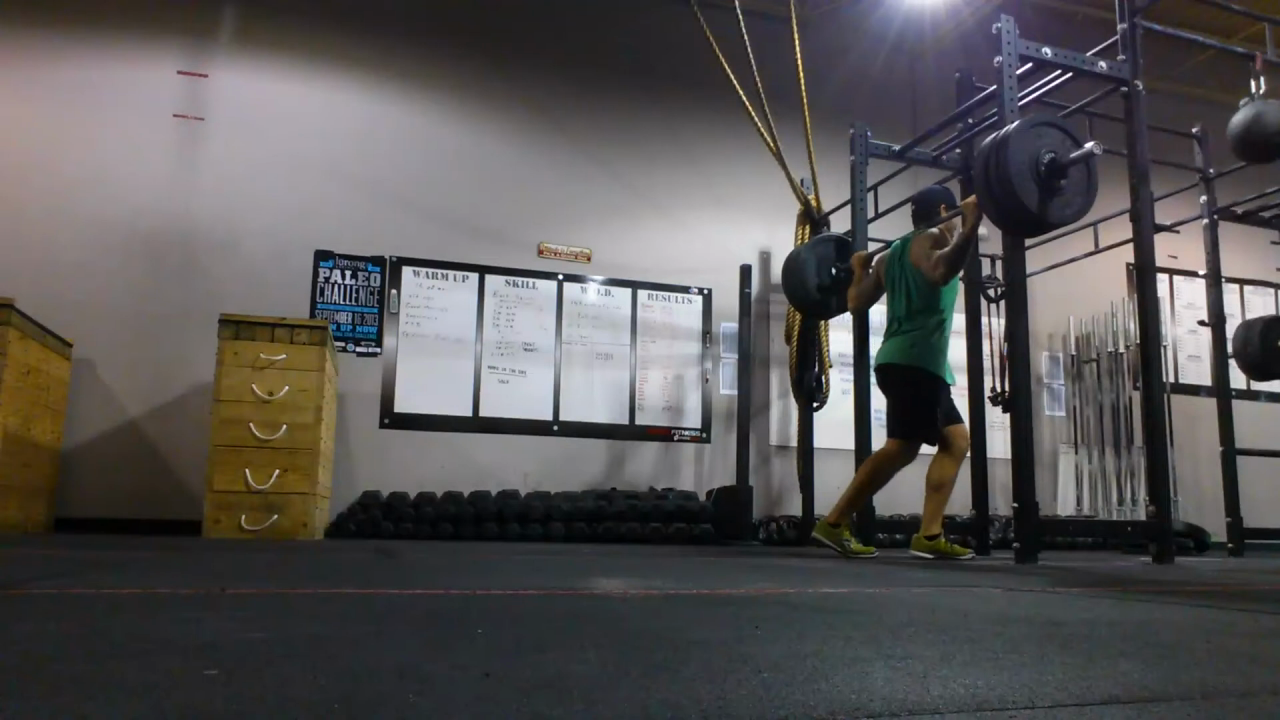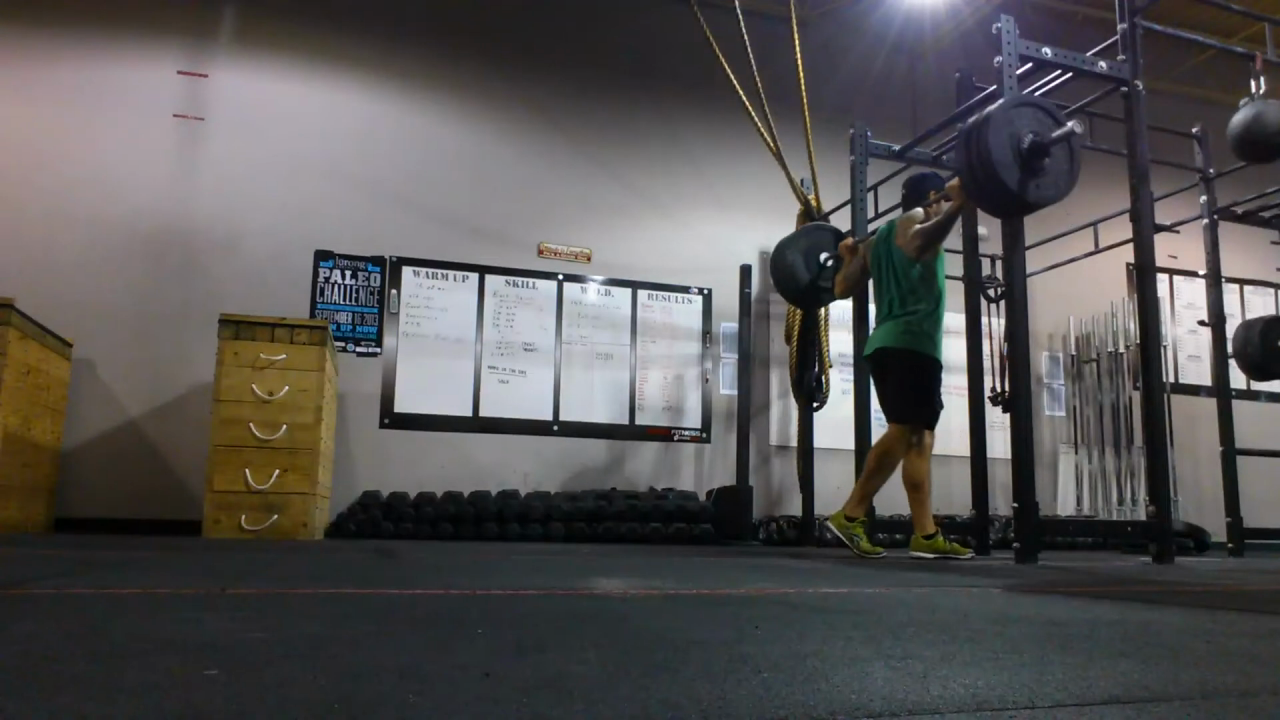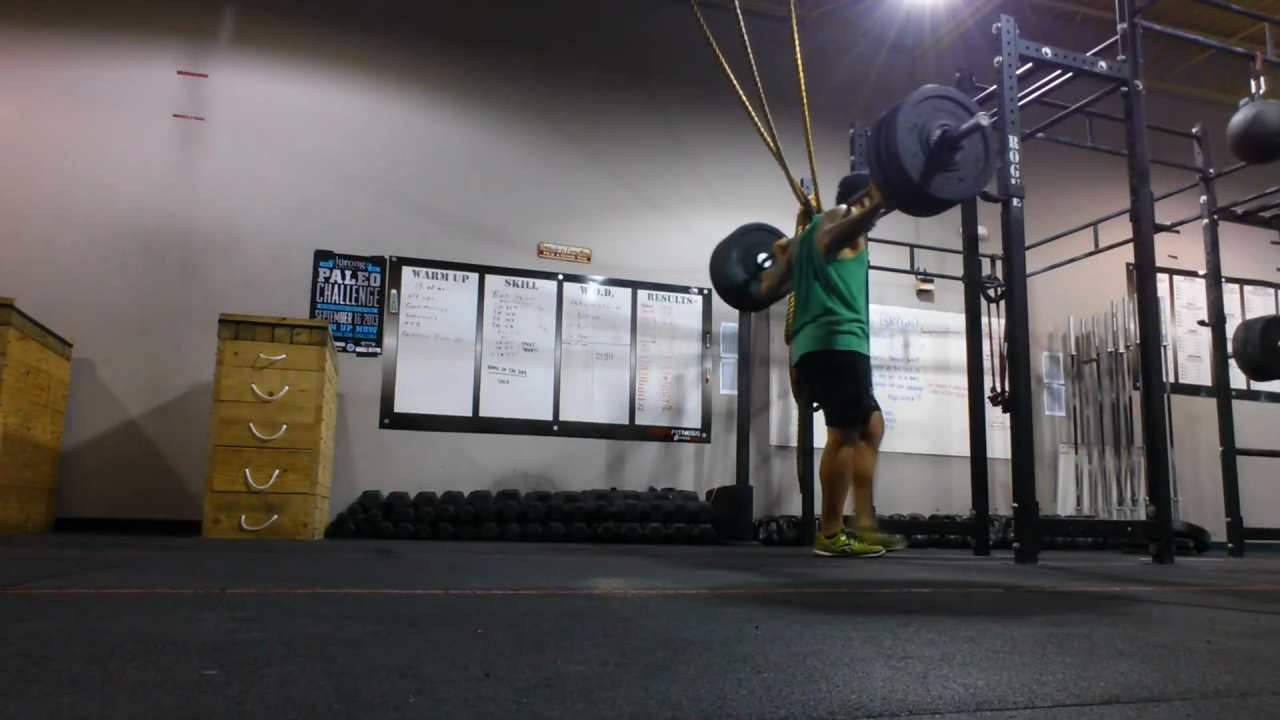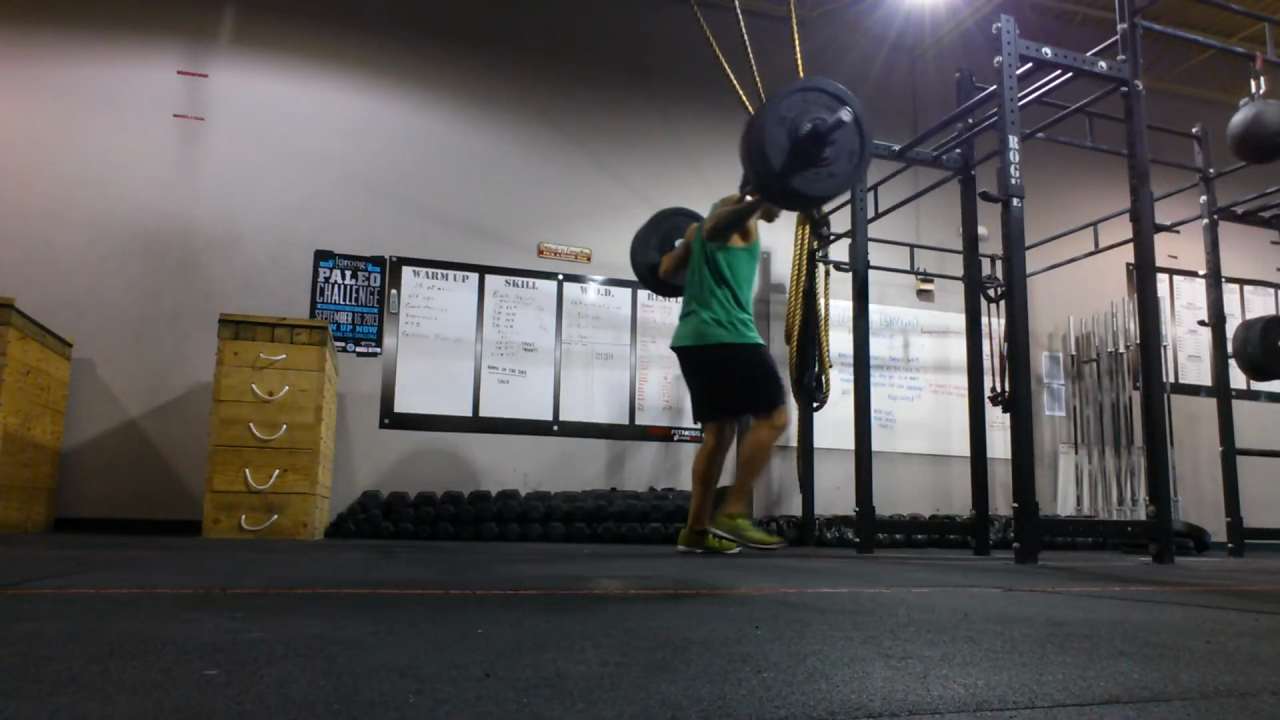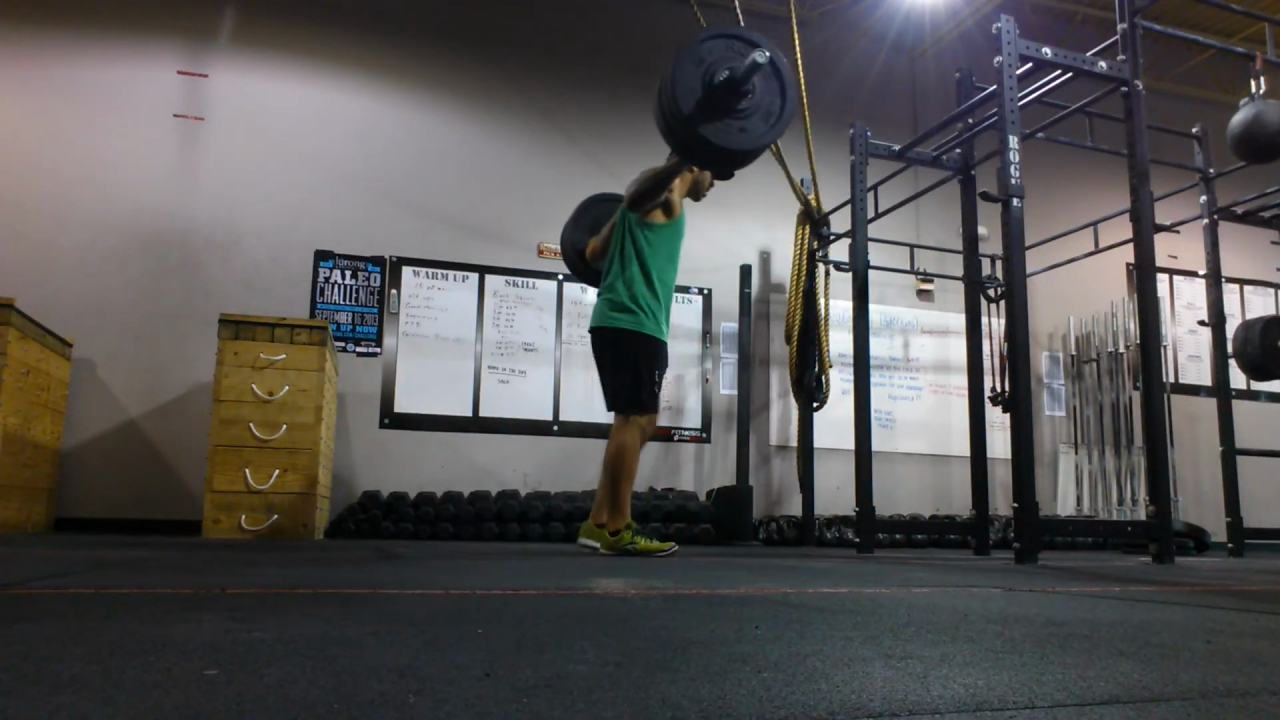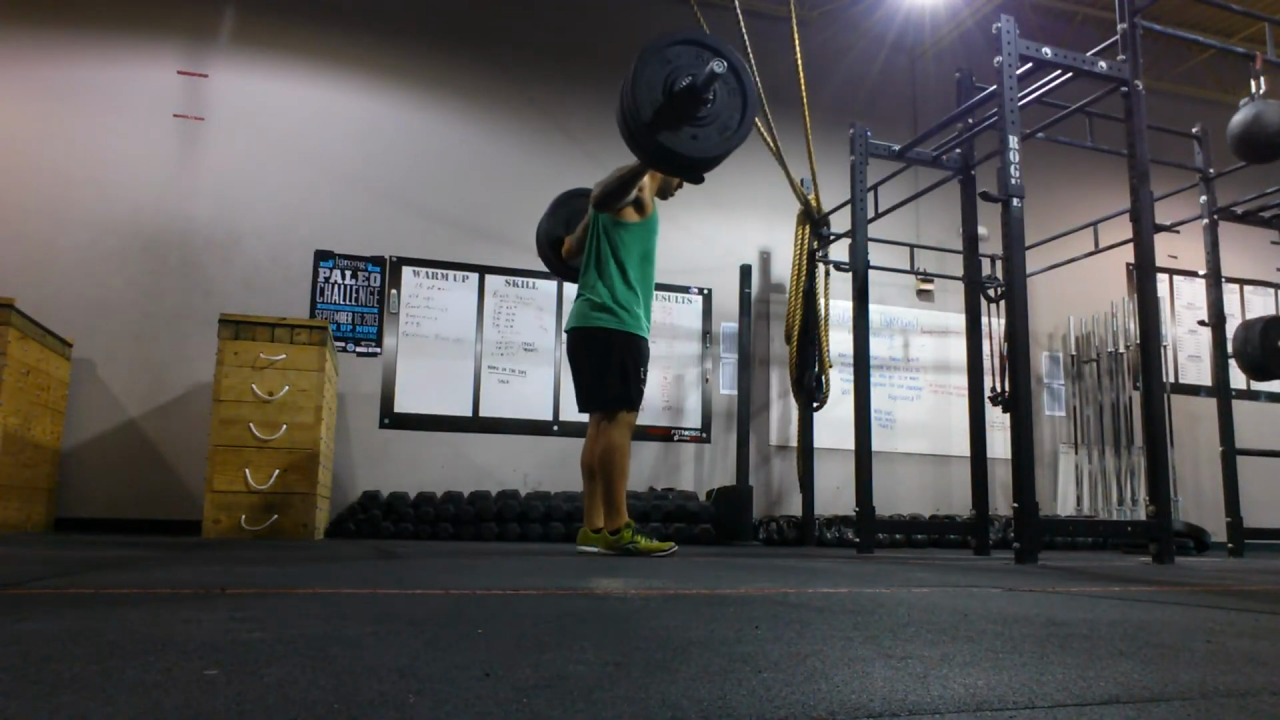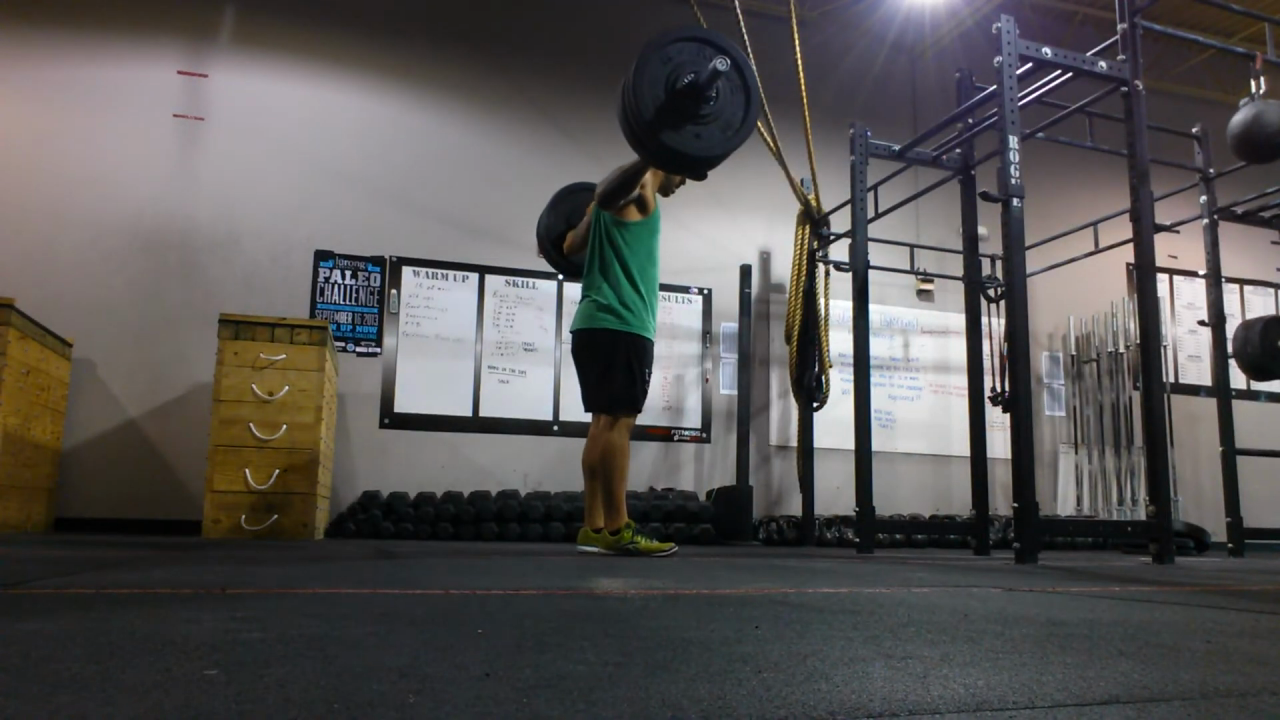
dt=0.7s
person 1, frame 1
left shoulder: (892, 254)
right shoulder: (934, 236)
left elbow: (857, 302)
right elbow: (941, 270)
left wrist: (860, 270)
right wrist: (972, 224)
left hip: (903, 359)
right hip: (916, 360)
left knee: (956, 440)
right knee: (901, 448)
left ankle: (929, 535)
right ankle: (835, 524)
person 1, frame 2
left shoulder: (878, 238)
right shoulder: (916, 220)
left elbow: (843, 287)
right elbow: (919, 244)
left wrist: (850, 256)
right wrist: (958, 205)
left hip: (886, 345)
right hip: (911, 343)
left knee: (920, 438)
right knee: (904, 433)
left ankle: (926, 534)
right ankle: (850, 516)
person 1, frame 3
left shoulder: (803, 235)
right shoulder: (841, 217)
left elbow: (769, 287)
right elbow: (832, 239)
left wrist: (782, 256)
left hip: (811, 346)
right hip: (838, 342)
left knee: (870, 429)
right knee: (846, 436)
left ankle: (862, 521)
right ankle: (831, 532)
person 1, frame 4
left shoulder: (706, 228)
right shoulder: (737, 208)
left elbow: (668, 269)
right elbow: (716, 225)
left wrist: (687, 241)
right wrist: (765, 195)
left hip: (696, 337)
right hip: (725, 335)
left knee: (719, 433)
right knee: (774, 415)
left ankle: (697, 529)
right ankle: (732, 513)
person 1, frame 5
left shoulder: (651, 200)
right shoulder: (666, 188)
left elbow: (594, 252)
right elbow: (635, 193)
left wrist: (612, 226)
right wrist: (683, 160)
left hip: (617, 322)
right hip: (634, 323)
left knee: (636, 423)
right knee: (633, 421)
left ankle: (599, 523)
right ankle: (618, 530)
person 1, frame 6
left shoulder: (623, 196)
right shoulder: (638, 187)
left elbow: (570, 250)
right elbow: (601, 196)
left wrist: (587, 222)
left hip: (592, 323)
right hip: (613, 323)
left knee: (603, 421)
right knee: (619, 419)
left ankle: (594, 528)
right ankle: (618, 529)
person 1, frame 7
left shoulder: (625, 193)
right shoulder: (639, 184)
left elbow: (571, 246)
right elbow: (606, 193)
left wrist: (589, 216)
left hip: (599, 322)
right hip: (619, 324)
left knee: (605, 422)
right knee: (617, 421)
left ankle: (594, 528)
right ankle: (617, 531)
